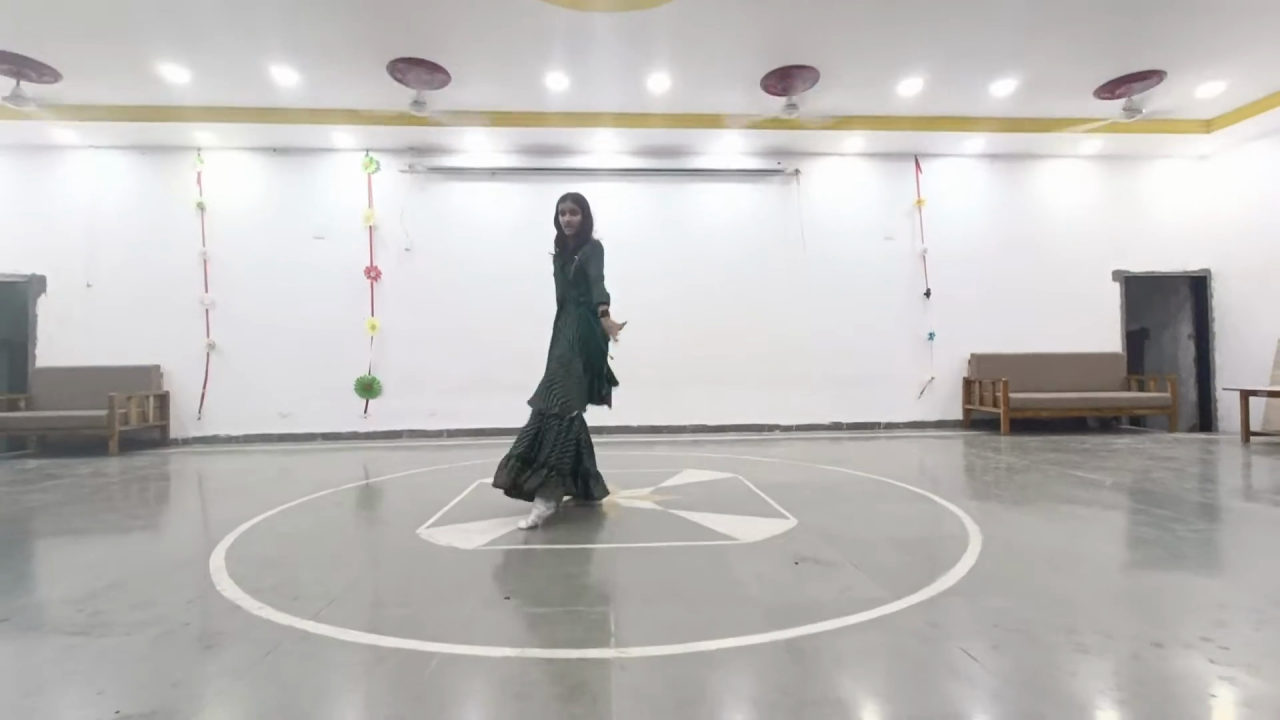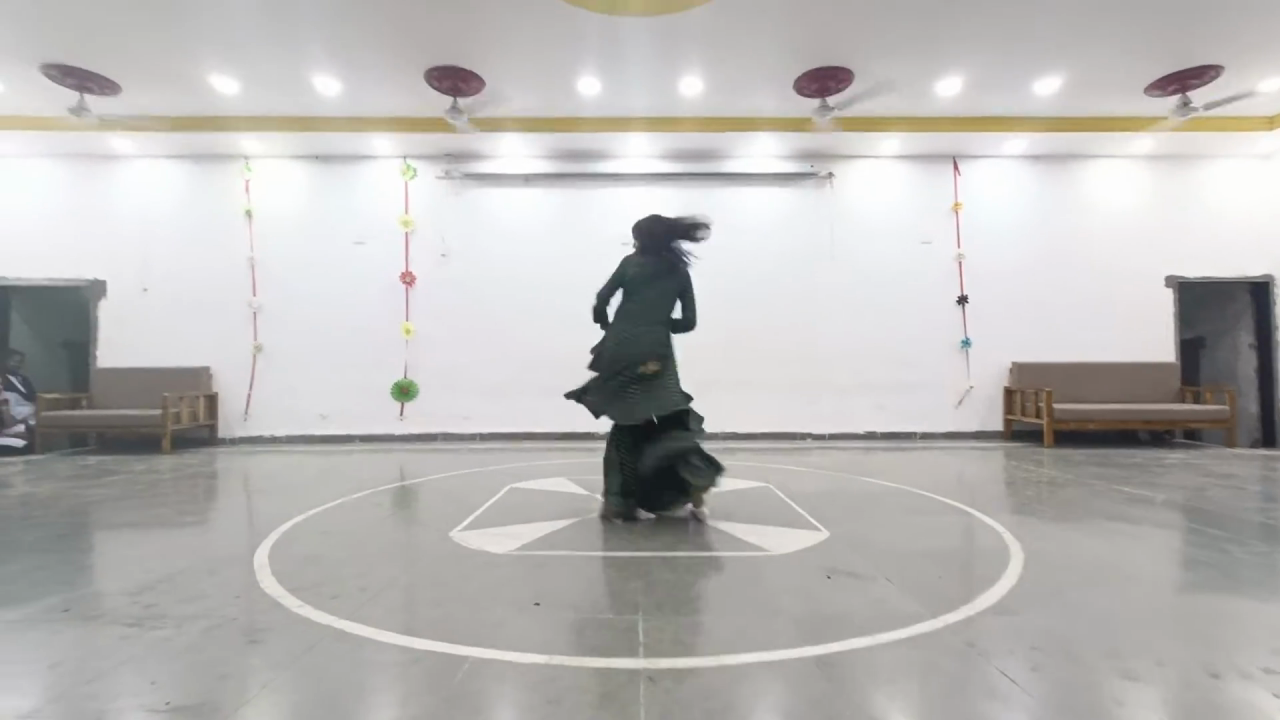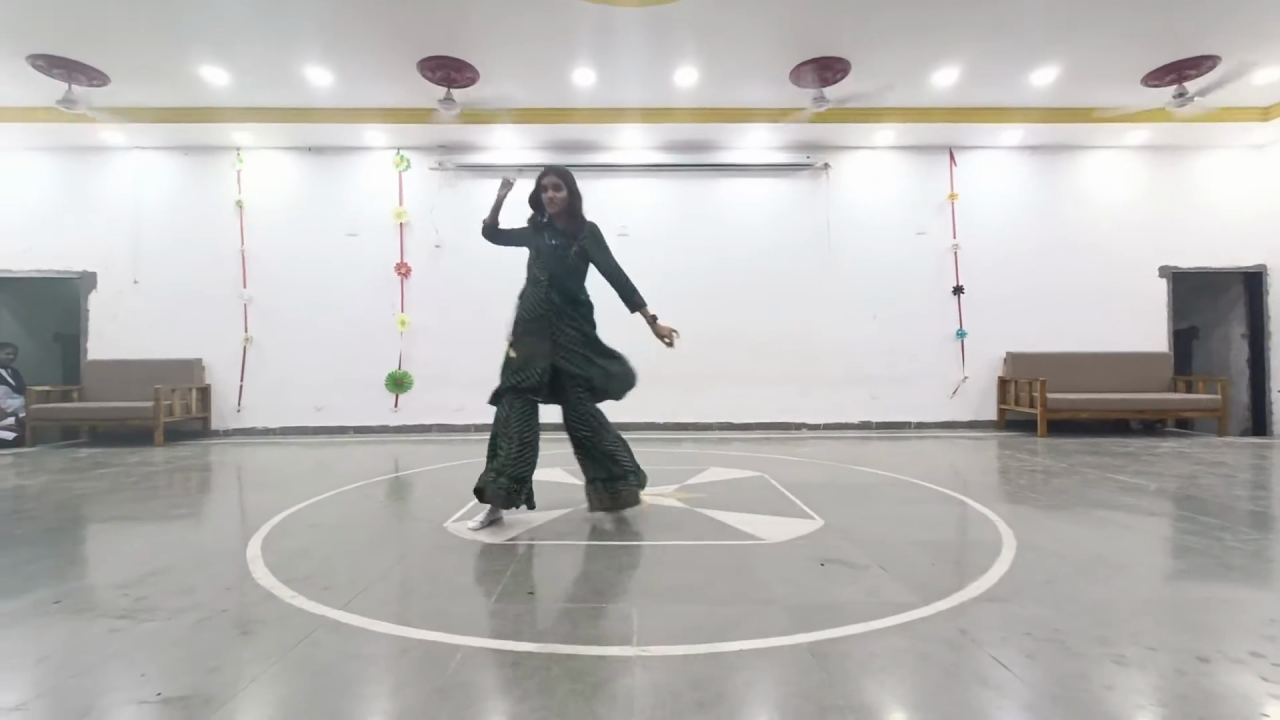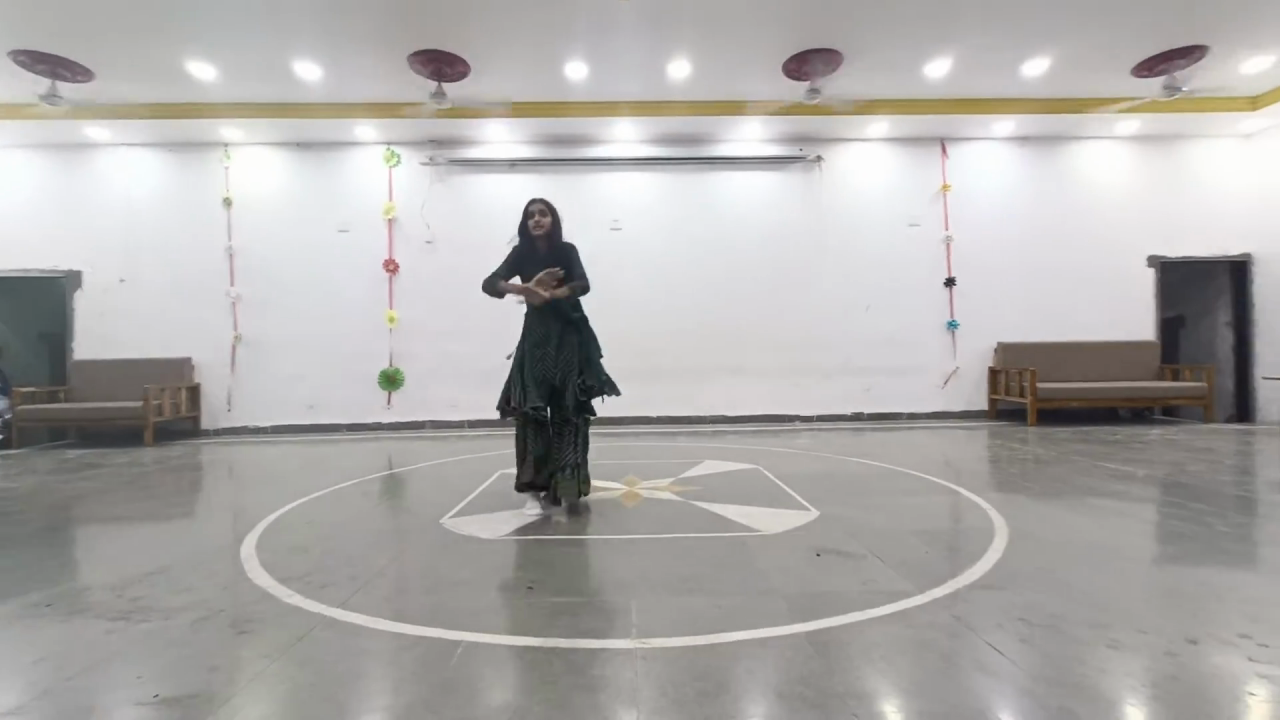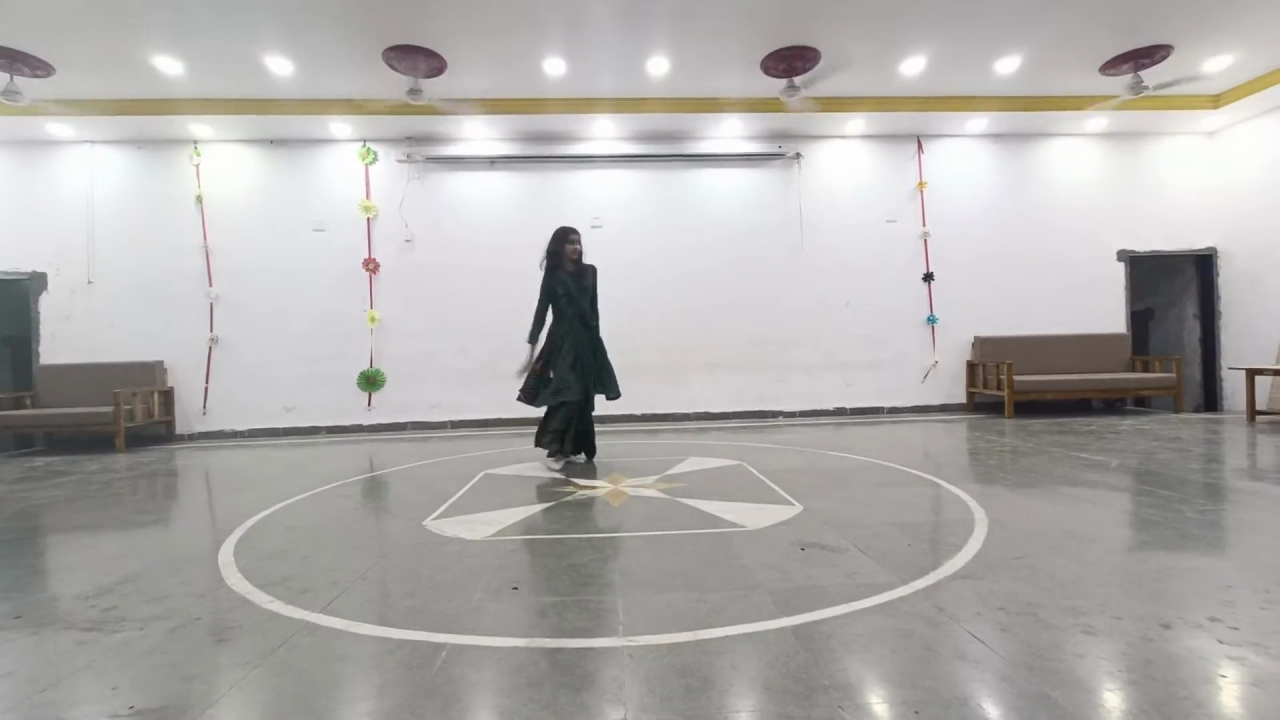
dt=1s
person 1, frame 1
left shoulder: (591, 248)
right shoulder: (562, 251)
left elbow: (597, 285)
left wrist: (606, 316)
left hip: (580, 334)
right hip: (565, 334)
left knee: (558, 407)
right knee: (565, 410)
left ankle: (546, 494)
right ankle: (584, 486)
person 1, frame 2
left shoulder: (630, 263)
right shoulder: (679, 271)
left elbow: (602, 300)
right elbow: (688, 322)
left wrist: (608, 328)
left hip: (621, 351)
right hip: (653, 352)
left knee: (625, 427)
right knee: (670, 424)
left ankle: (622, 503)
right ankle: (693, 497)
person 1, frame 3
left shoulder: (587, 233)
right shoulder: (536, 232)
left elbow: (616, 277)
right elbow: (491, 233)
left wrist: (651, 320)
right wrist: (502, 197)
left hip: (571, 329)
right hip: (531, 328)
left knee: (581, 411)
right knee: (515, 407)
left ankle: (616, 485)
right ankle: (496, 501)
person 1, frame 4
left shoulder: (567, 251)
right shoulder: (520, 254)
left elbow: (582, 284)
right elbow: (490, 283)
left wrist: (549, 296)
right wrist: (522, 289)
left hip: (570, 338)
right hip: (536, 339)
left knee: (570, 412)
right knee: (528, 411)
left ankle: (570, 483)
right ankle: (535, 489)
person 1, frame 5
left shoulder: (589, 272)
right shoulder: (552, 277)
right elbow: (540, 315)
left wrist: (594, 337)
right wrist: (532, 354)
left hip: (586, 340)
right hip: (563, 341)
left knee: (584, 397)
right knee: (564, 398)
left ankle: (572, 449)
right ankle: (556, 451)
